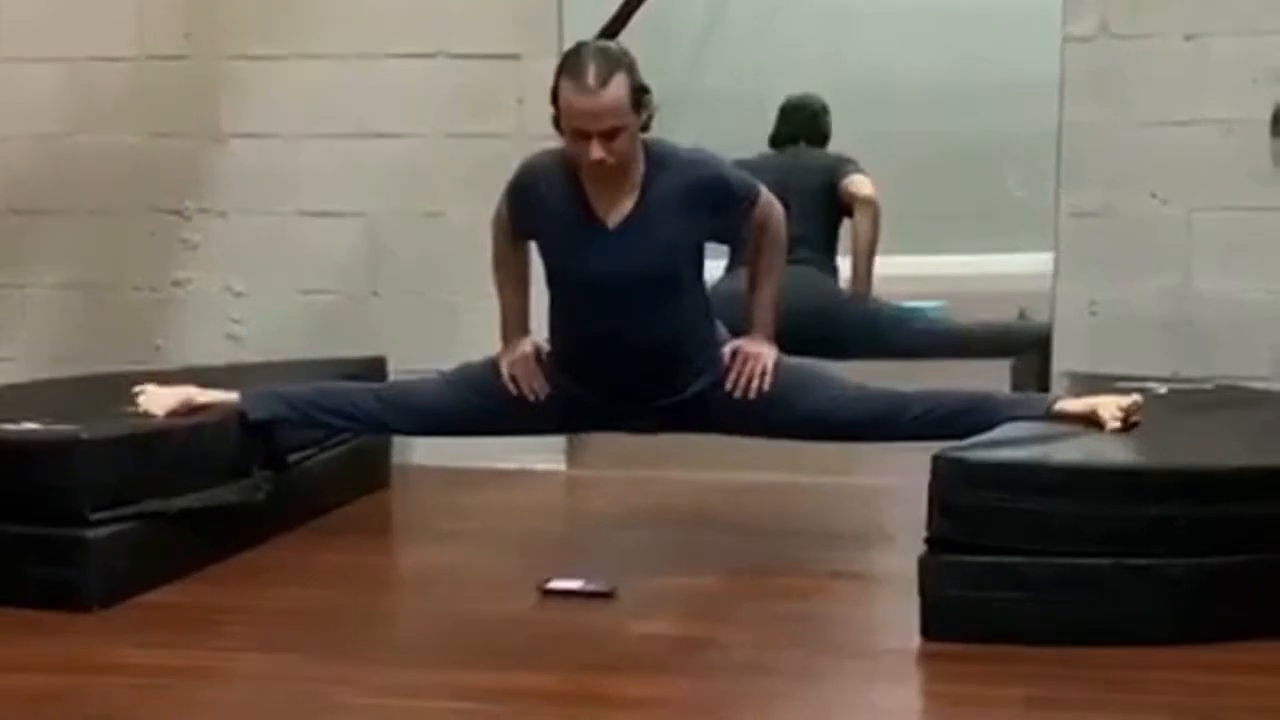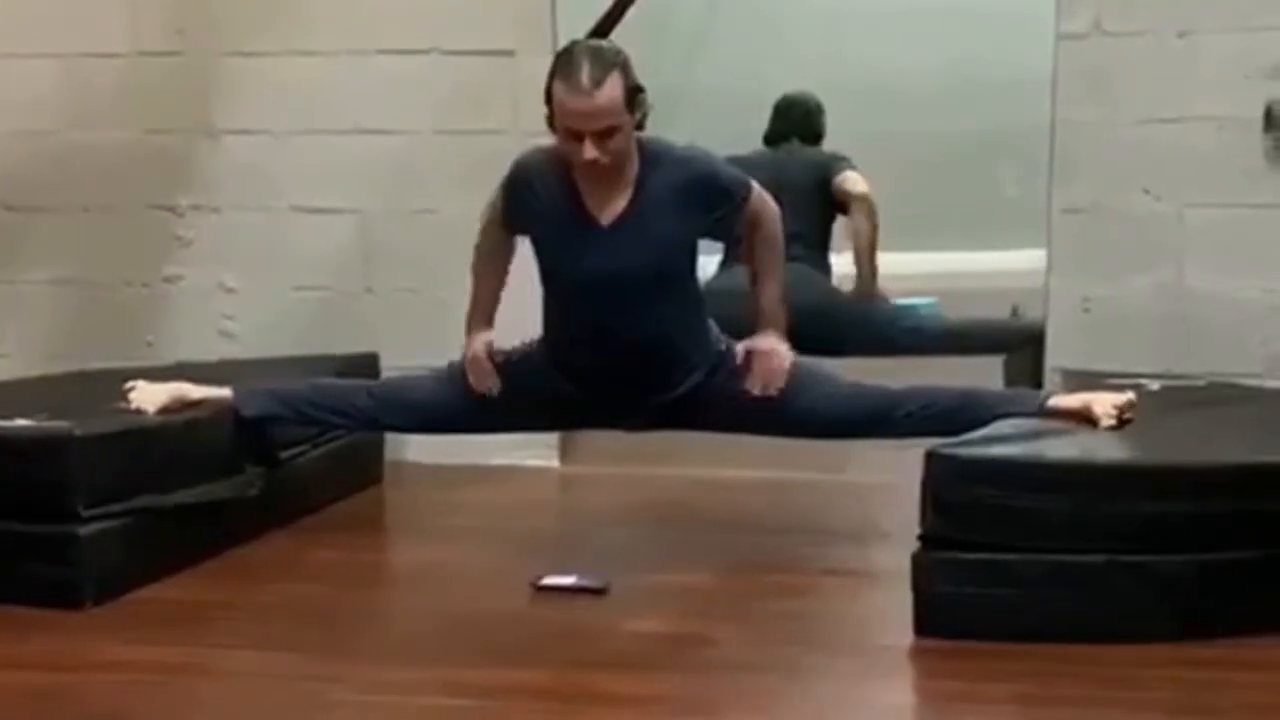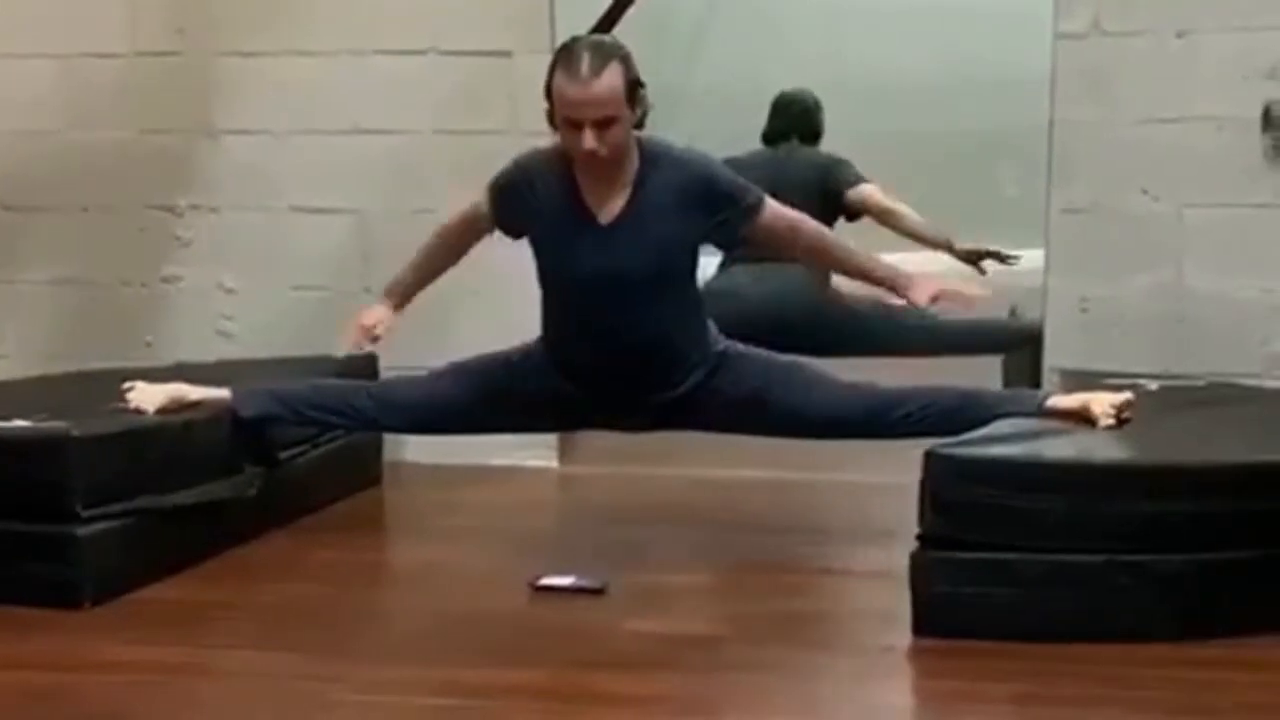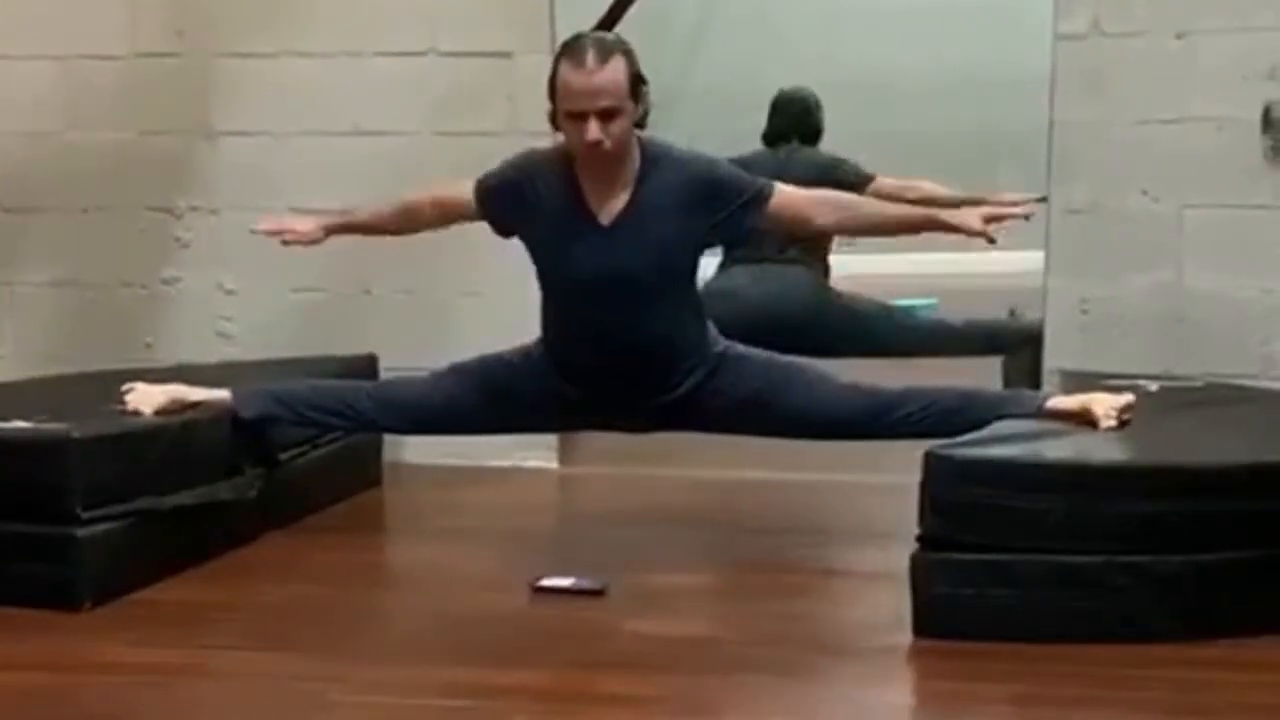
dt=0.4s
person 1, frame 1
left shoulder: (698, 179)
right shoulder: (536, 182)
left elbow: (771, 219)
right elbow: (506, 238)
left wrist: (761, 332)
right wrist: (515, 337)
left hip: (697, 382)
right hip: (571, 384)
left knee: (873, 411)
right knee: (397, 407)
left ankle: (1056, 408)
right ankle: (221, 402)
person 1, frame 2
left shoulder: (691, 175)
right shoulder: (530, 179)
left elbow: (764, 217)
right elbow: (494, 232)
left wrist: (771, 331)
right wrist: (479, 330)
left hip: (692, 379)
right hip: (564, 381)
left knee: (871, 410)
right knee: (390, 403)
left ankle: (1049, 404)
right ankle: (215, 398)
person 1, frame 3
left shoulder: (692, 180)
right shoulder: (529, 180)
left elbow: (791, 230)
right elbow: (466, 226)
left wrist: (900, 279)
right wrist: (390, 299)
left hip: (693, 379)
right hip: (565, 382)
left knee: (865, 409)
right knee: (395, 404)
left ankle: (1049, 407)
right ankle: (211, 399)
person 1, frame 4
left shoulder: (694, 181)
right shoulder: (527, 182)
left elbow: (818, 208)
right elbow: (434, 207)
left wrist: (944, 217)
right wrist: (330, 225)
left hip: (693, 381)
right hip: (565, 383)
left knee: (870, 411)
right knee: (390, 403)
person 2, frame 1
left shoulder: (737, 172)
right shoulder: (834, 166)
right elbow: (865, 198)
right wrist: (859, 291)
left hip: (737, 300)
right hip: (808, 298)
right knee: (936, 335)
right ankle: (1041, 337)
person 2, frame 2
left shoulder: (731, 168)
right shoulder: (828, 163)
right elbow: (860, 196)
right wrist: (866, 286)
left hip: (731, 298)
right hip: (801, 296)
right knee: (929, 332)
right ankle: (1035, 333)
person 2, frame 3
left shoulder: (729, 169)
right shoulder: (828, 166)
right elbow: (882, 206)
right wrist: (953, 247)
left hip: (730, 298)
right hip: (800, 297)
right knee: (927, 328)
right ankle: (1034, 333)
person 2, frame 4
right shoulder: (828, 168)
right elbow: (905, 193)
right wrist: (987, 200)
left hip: (729, 300)
right hip: (798, 299)
right knee: (923, 332)
right ankle: (1030, 334)
